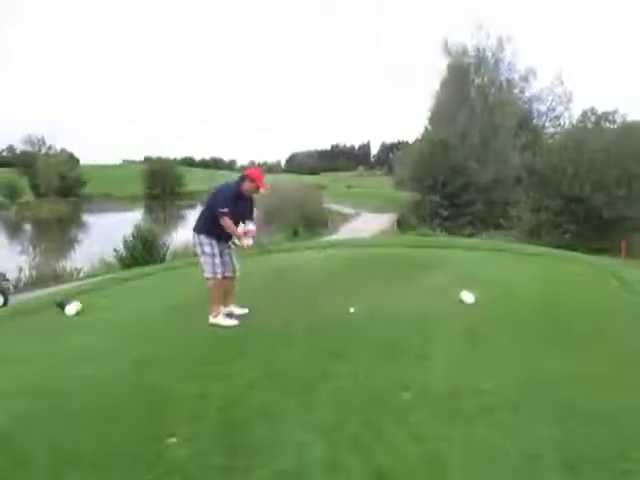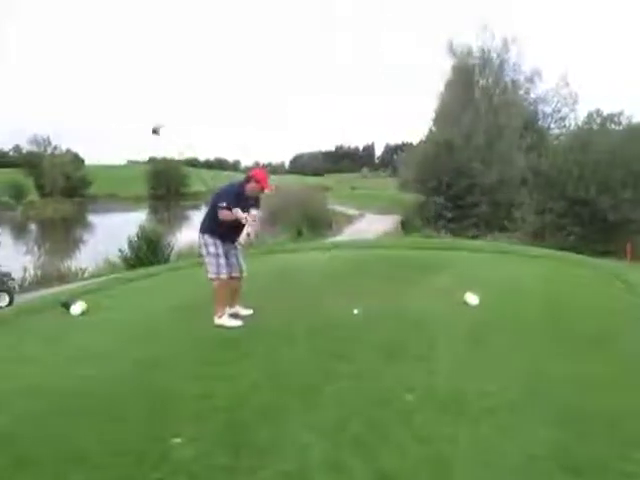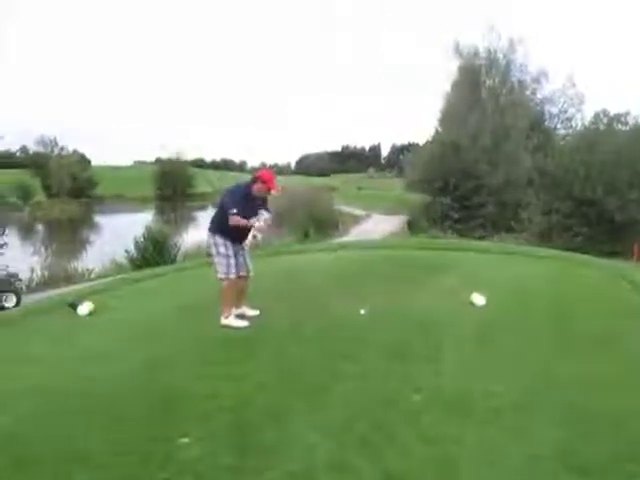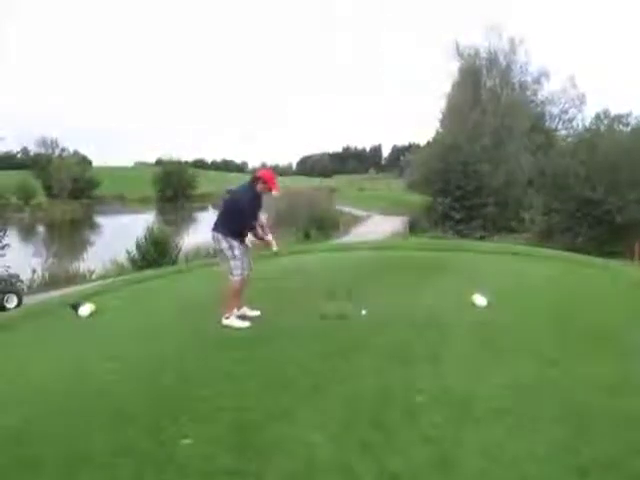
dt=0.2s
person 1, frame 1
left shoulder: (247, 198)
right shoulder: (226, 191)
left elbow: (248, 220)
right elbow: (224, 219)
right wrist: (240, 237)
left hip: (223, 238)
right hip: (205, 235)
left knee: (230, 272)
right knee: (215, 274)
left ankle: (228, 306)
right ankle: (215, 315)
person 1, frame 2
left shoulder: (253, 198)
right shoulder: (229, 191)
left elbow: (254, 214)
right elbow: (222, 214)
left wrist: (251, 216)
right wrist: (237, 215)
left hip: (230, 239)
right hip: (211, 236)
left knee: (238, 273)
right knee: (220, 276)
left ankle: (233, 307)
right ankle: (220, 316)
person 1, frame 3
left shoulder: (261, 198)
right shoulder: (236, 192)
right elbow: (233, 220)
left wrist: (261, 218)
right wrist: (249, 223)
left hip: (237, 239)
right hip: (220, 236)
left knee: (244, 273)
right knee: (229, 276)
left ankle: (239, 307)
right ankle: (226, 316)
person 1, frame 4
left shoulder: (253, 194)
right shoulder: (246, 197)
left elbow: (255, 218)
right elbow: (251, 228)
left wrist: (264, 234)
right wrist: (267, 240)
left hip: (234, 236)
right hip: (226, 236)
left knee: (243, 273)
right knee: (237, 276)
left ankle: (239, 308)
right ankle: (228, 316)
